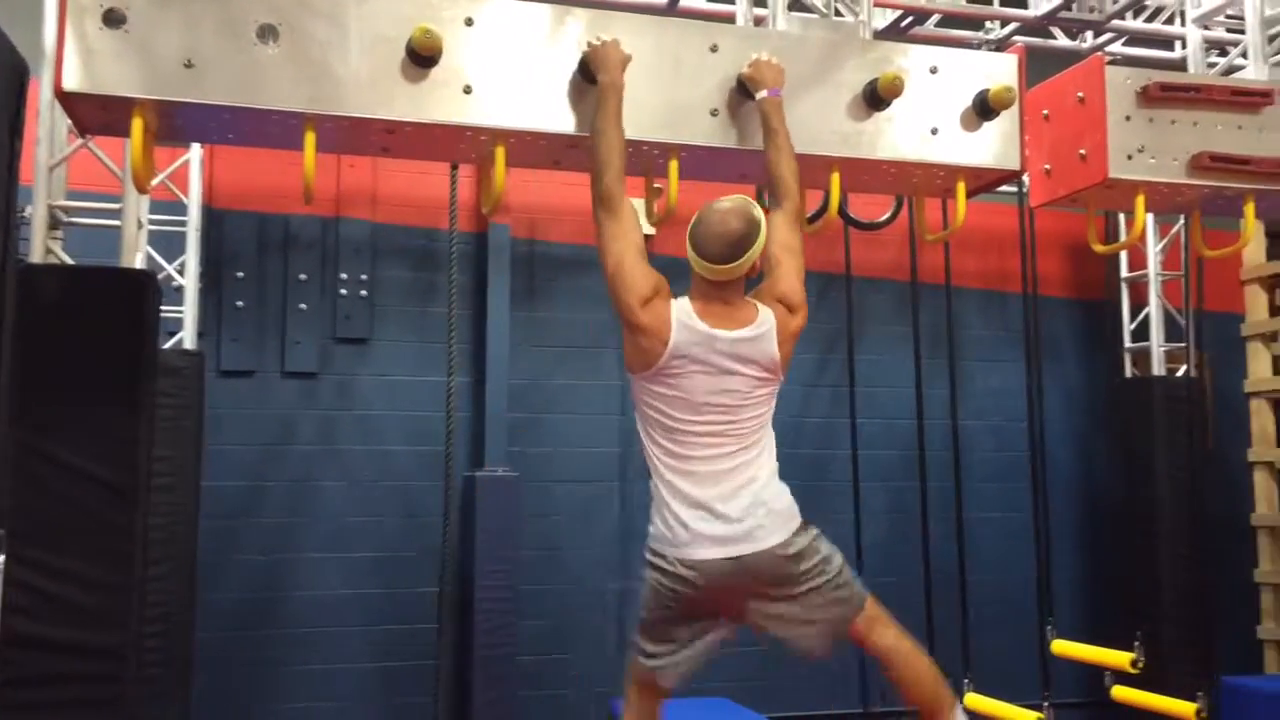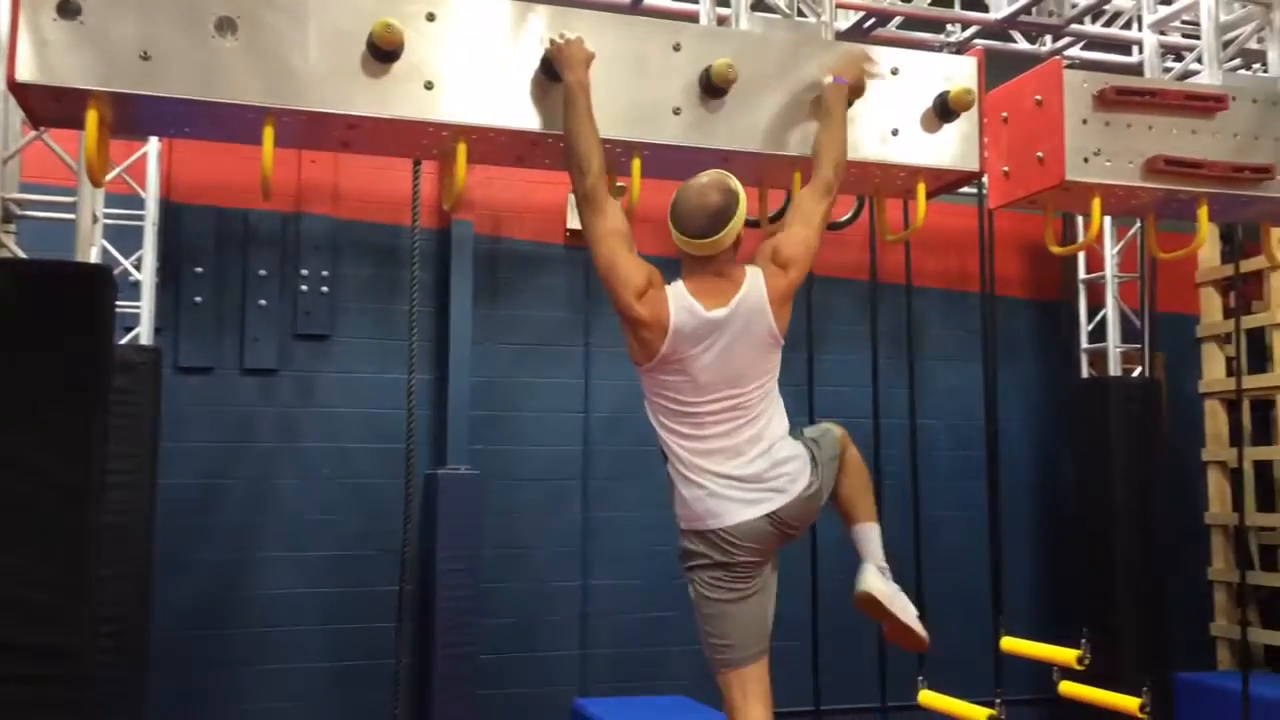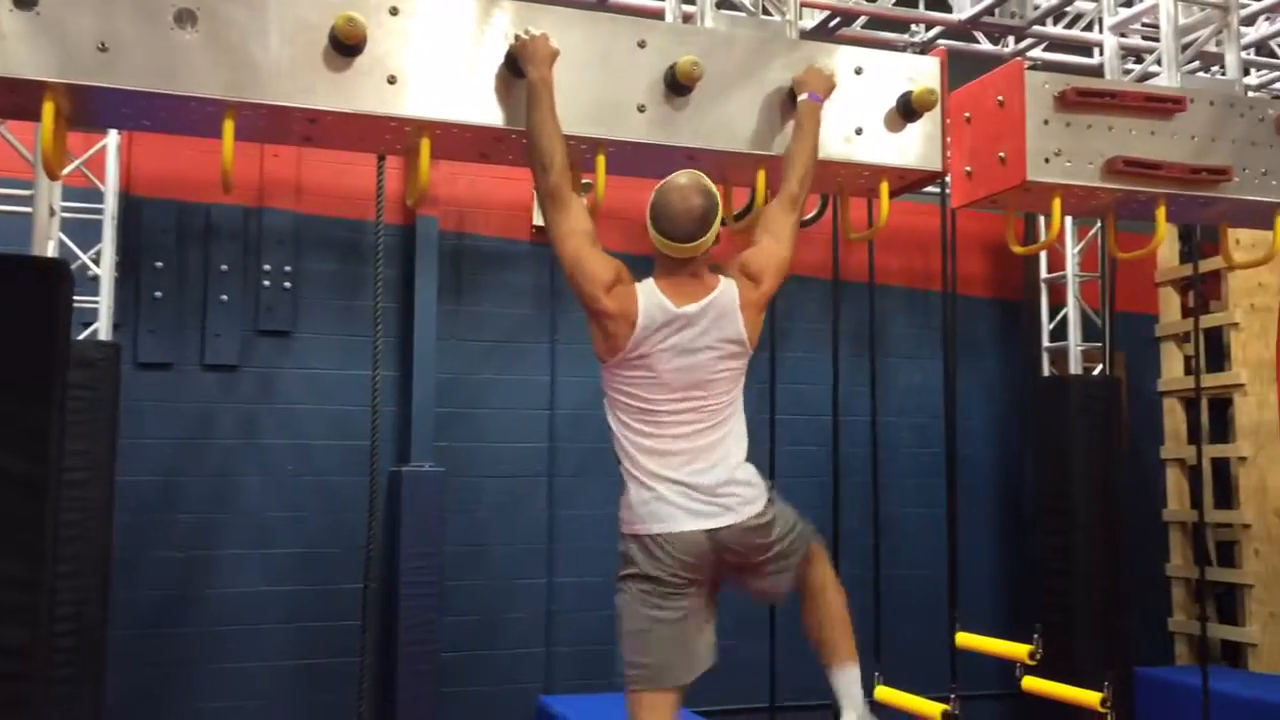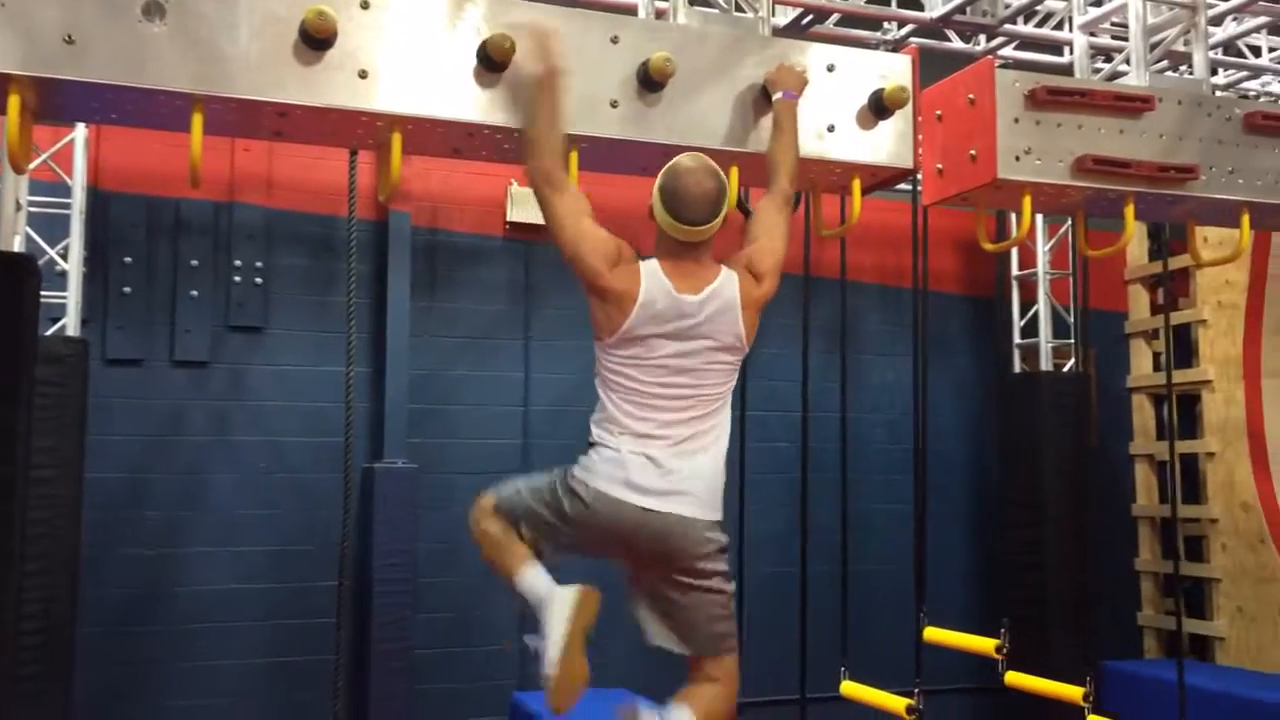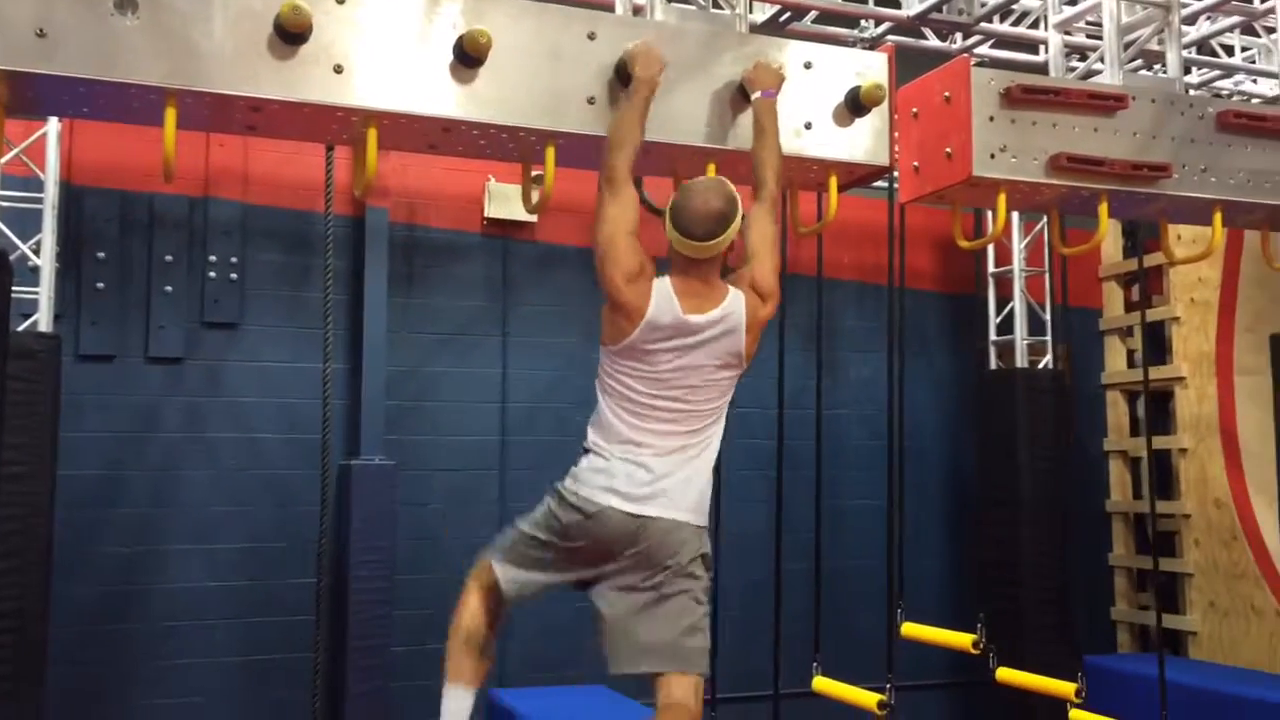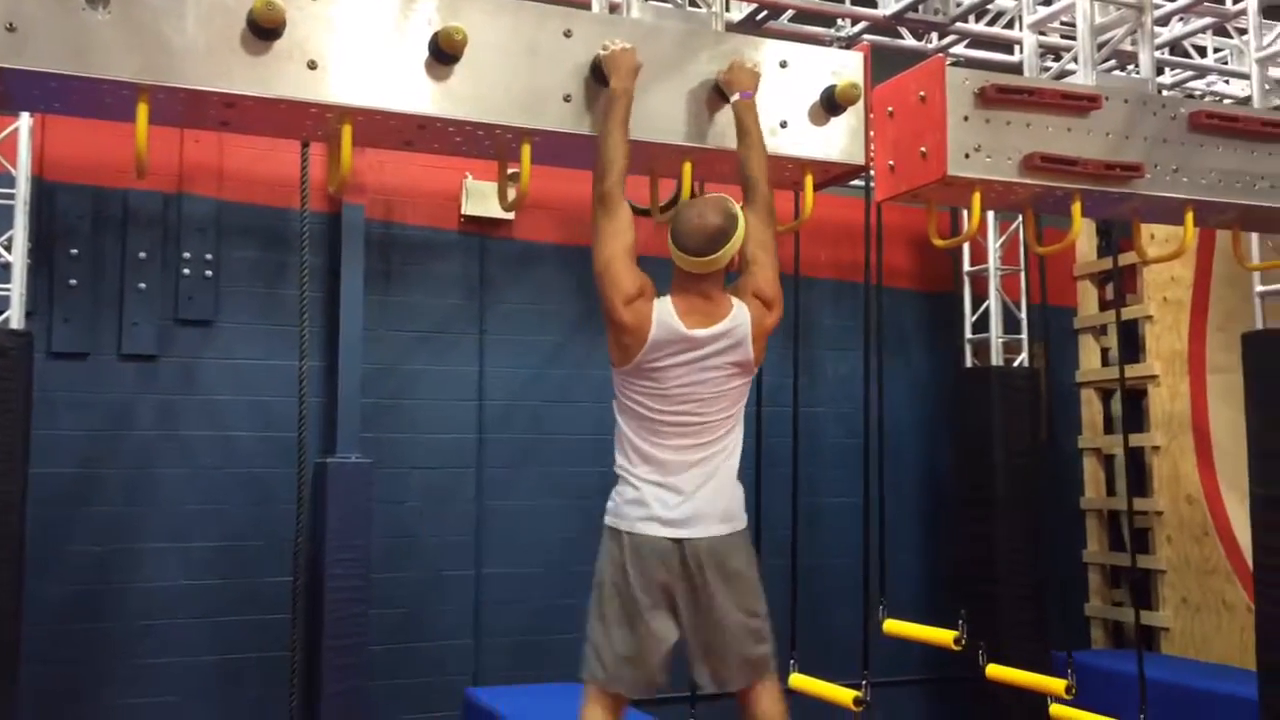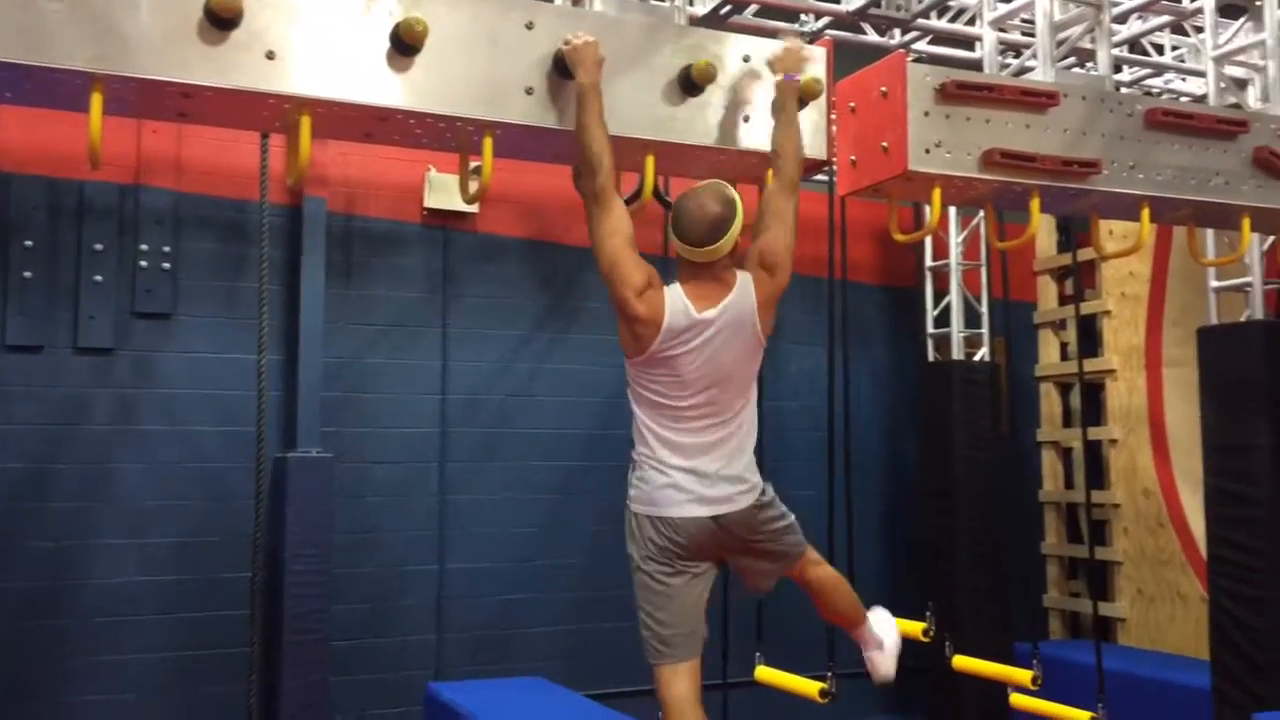
dt=0.3s
person 1, frame 1
left shoulder: (651, 320)
right shoulder: (780, 322)
left elbow: (611, 199)
right elbow: (789, 205)
left wrist: (610, 85)
right wrist: (771, 101)
left hip: (683, 562)
right hip: (775, 546)
right knee: (877, 630)
person 1, frame 2
left shoulder: (645, 308)
right shoulder: (772, 286)
left elbow: (593, 192)
right elbow: (823, 182)
left wrist: (574, 82)
right wrist: (839, 88)
left hip: (719, 528)
right hip: (792, 492)
right knee: (835, 441)
right ankle: (876, 570)
person 1, frame 3
left shoulder: (615, 305)
right shoulder: (748, 295)
left elbow: (556, 193)
right elbow: (792, 198)
left wrist: (538, 78)
right wrist: (811, 103)
left hip: (659, 535)
right hip: (744, 518)
right knee: (814, 561)
person 1, frame 4
left shoulder: (616, 280)
right shoulder: (749, 290)
left elbow: (549, 177)
right elbow: (780, 194)
left wrist: (546, 76)
right wrist: (785, 100)
left hip: (602, 498)
right hip: (691, 519)
left knee: (488, 511)
left ankle: (553, 598)
person 1, frame 5
left shoulder: (631, 297)
right shoulder: (752, 309)
left elbow: (615, 179)
right elbow: (768, 200)
left wrist: (643, 84)
right wrist: (764, 102)
left hip: (590, 506)
right hip: (675, 526)
left knee: (486, 583)
person 1, frame 6
left shoulder: (633, 316)
right shoulder: (757, 318)
left elbow: (609, 196)
right elbow: (760, 200)
left wrist: (618, 89)
right wrist: (743, 99)
left hip: (635, 536)
right hip: (718, 537)
person 1, frame 7
left shoulder: (644, 306)
right shoulder: (761, 294)
left elbow: (601, 189)
right elbow: (787, 183)
left wrist: (587, 82)
right wrist: (785, 87)
left hip: (664, 517)
right hip: (742, 505)
right knee: (807, 560)
right ankle: (873, 639)
